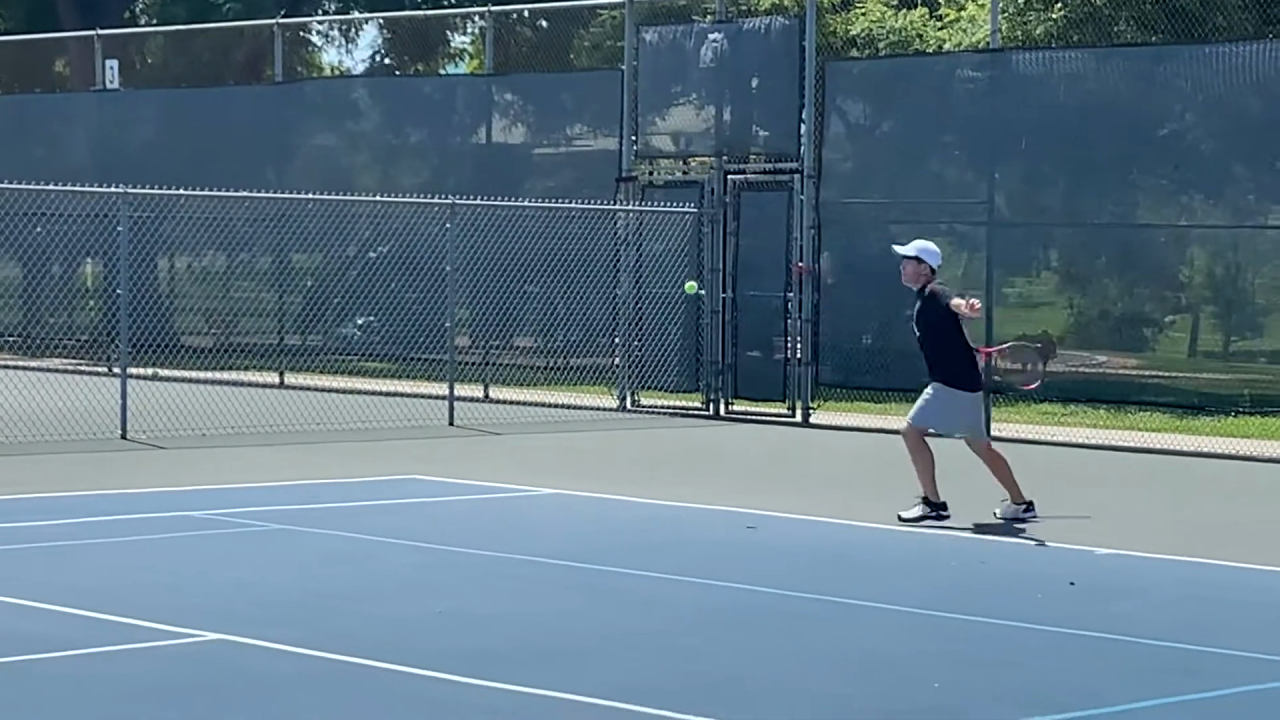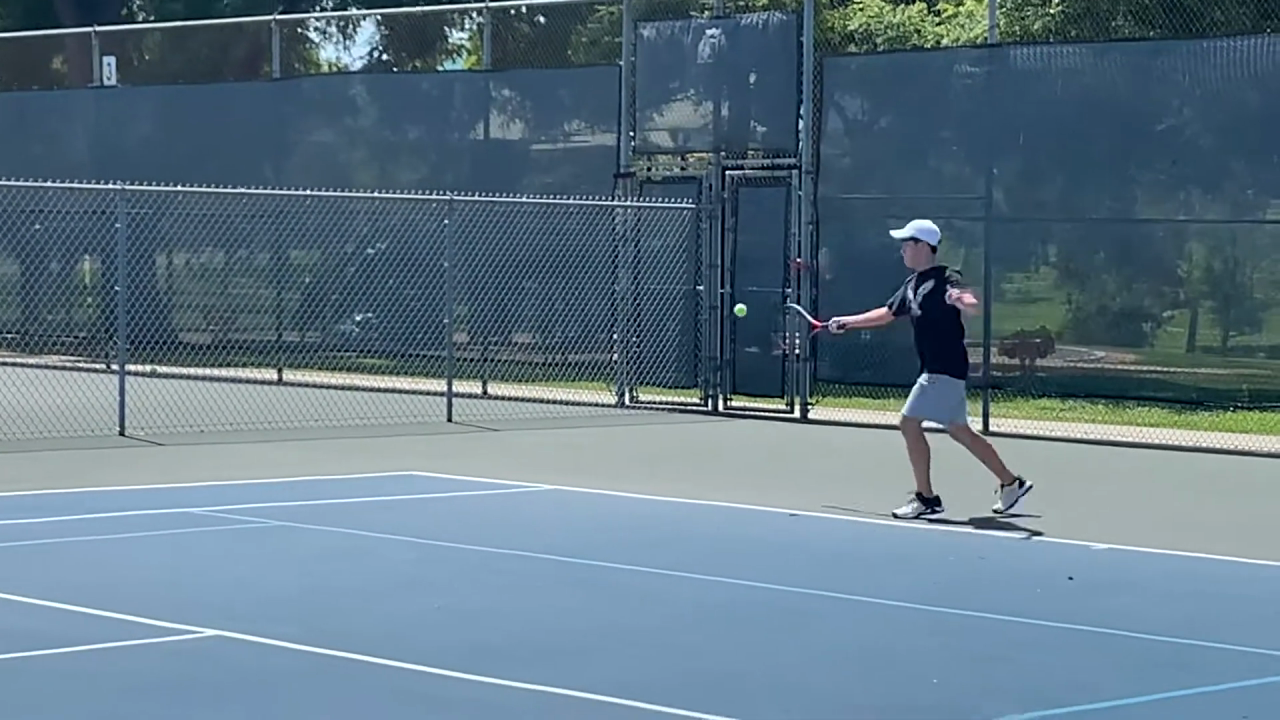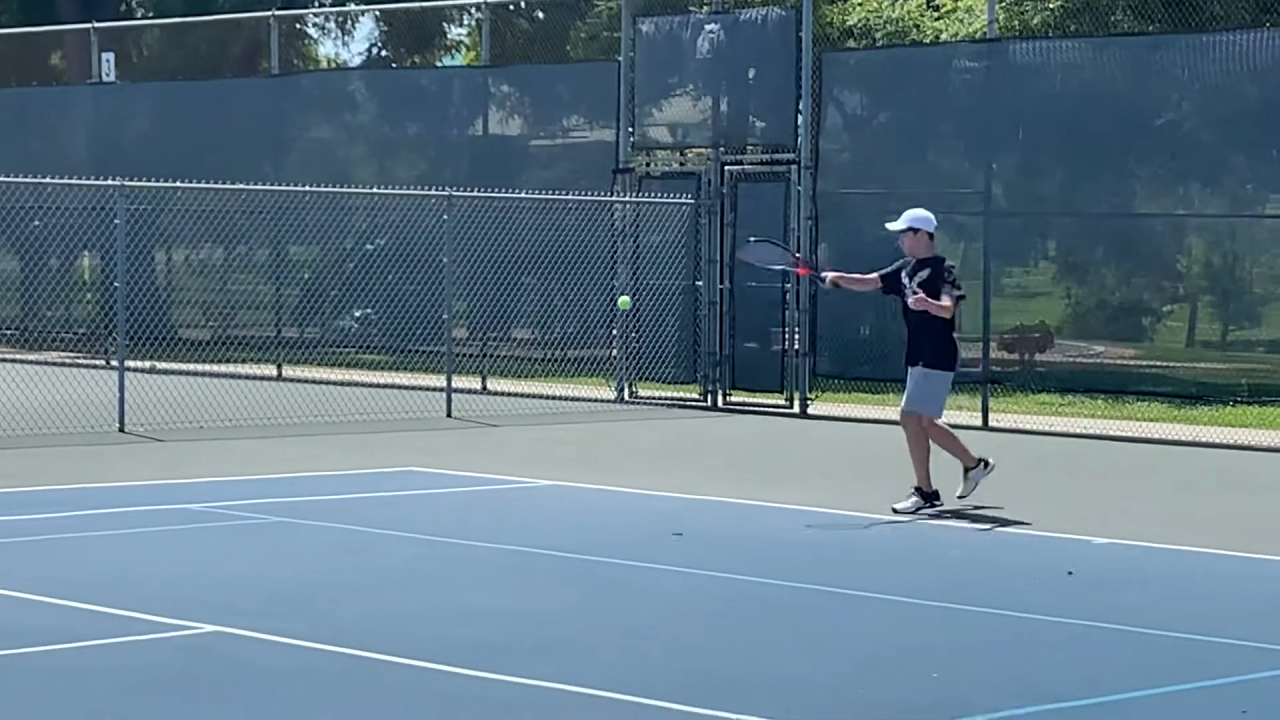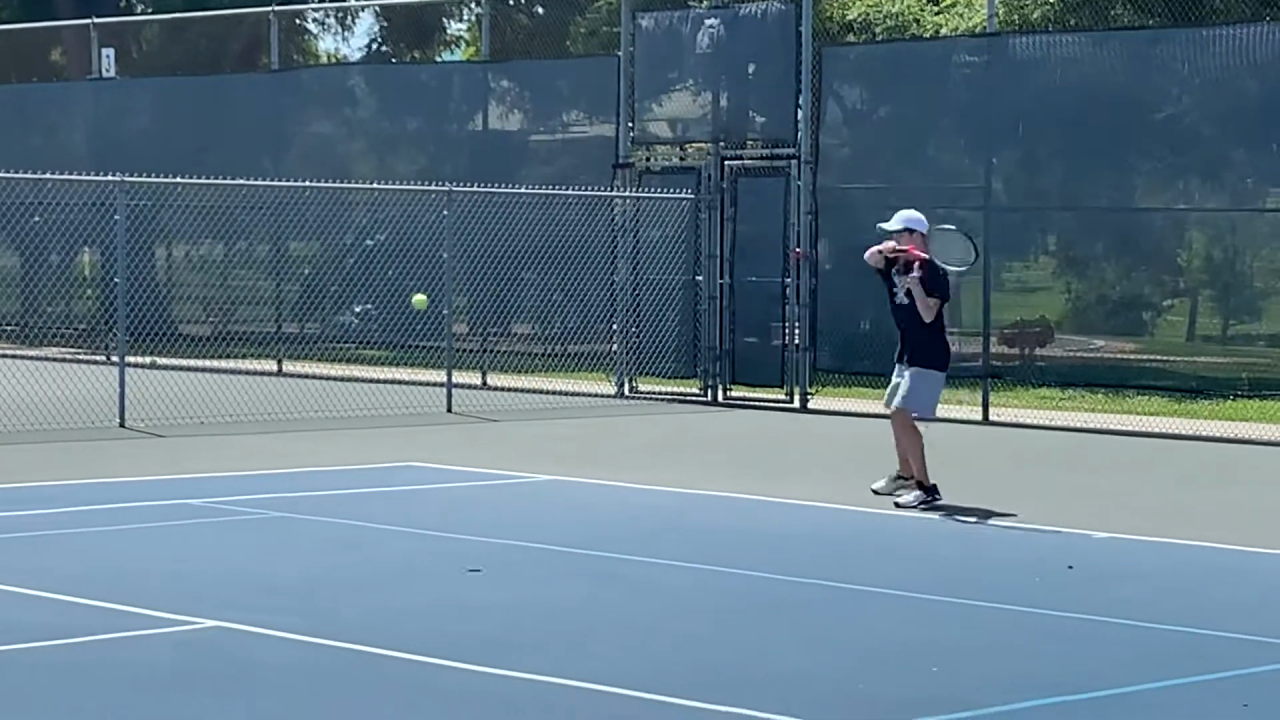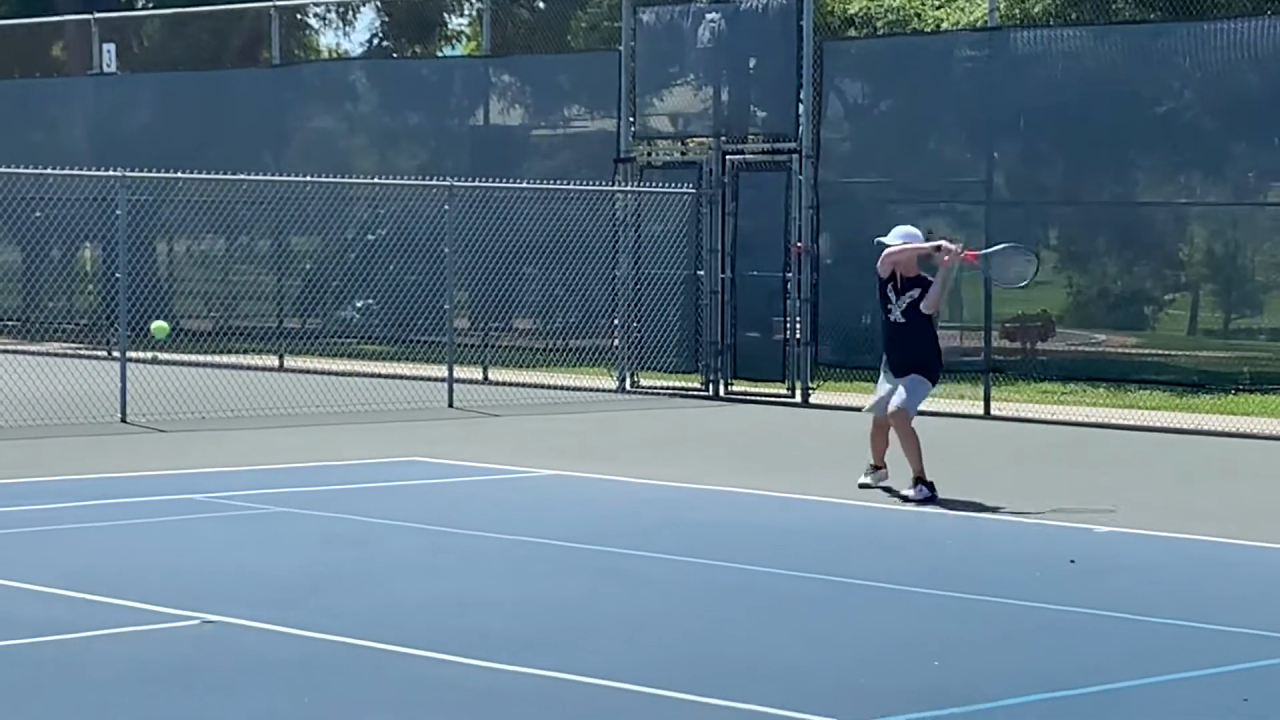
dt=0.1s
person 1, frame 1
left shoulder: (934, 292)
right shoulder: (927, 298)
left elbow: (957, 303)
left wrist: (966, 307)
left hip: (952, 382)
right hip: (965, 382)
left knee: (912, 431)
right knee: (980, 445)
left ankle: (933, 502)
right ankle: (1020, 503)
person 1, frame 2
left shoulder: (945, 277)
right shoulder: (912, 282)
left elbow: (971, 303)
right elbow: (885, 314)
left wrist: (964, 301)
right wrist: (848, 322)
left hip: (946, 368)
right hip: (935, 368)
left knee: (910, 424)
right knee: (959, 431)
left ankle: (925, 499)
right ankle: (1011, 483)
person 1, frame 3
left shoulder: (942, 270)
right shoulder: (905, 268)
left elbow: (947, 309)
right elbow: (869, 282)
left wrist: (927, 304)
right wrist: (839, 277)
left hip: (935, 359)
right hip: (920, 359)
left knee: (911, 419)
right knee: (923, 422)
left ankle: (926, 492)
right ankle: (974, 463)
person 1, frame 4
left shoulder: (937, 274)
right shoulder: (891, 263)
left elbow: (928, 316)
right elbow: (870, 256)
left wrist: (916, 287)
right wrist: (888, 249)
left hip: (928, 360)
right hip: (906, 357)
left knee: (900, 415)
right knee: (898, 416)
left ankle: (924, 486)
right ankle: (904, 475)
person 1, frame 5
left shoulder: (927, 284)
right shoulder: (887, 276)
left elbow: (928, 308)
right elbow: (887, 257)
left wrist: (946, 268)
right wrist: (934, 246)
left hip: (920, 368)
right hip: (892, 366)
left knee: (899, 414)
right knee: (880, 418)
left ankle: (922, 482)
right ankle: (877, 468)
